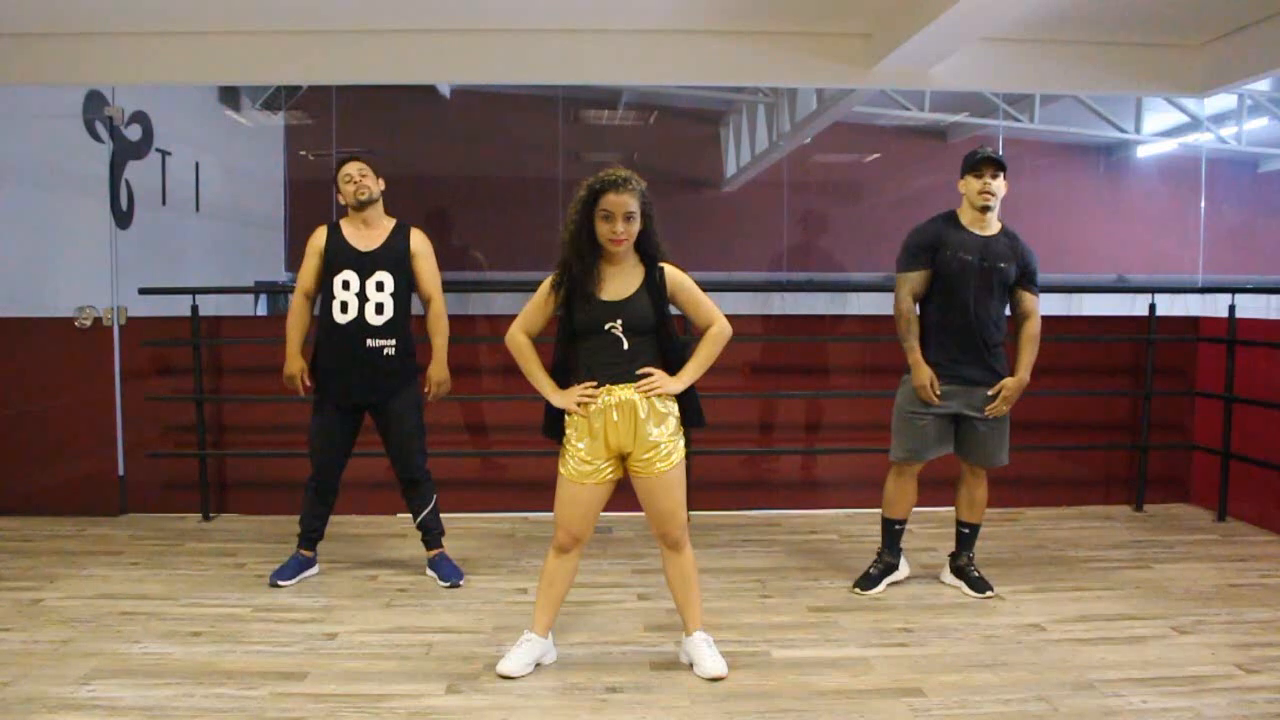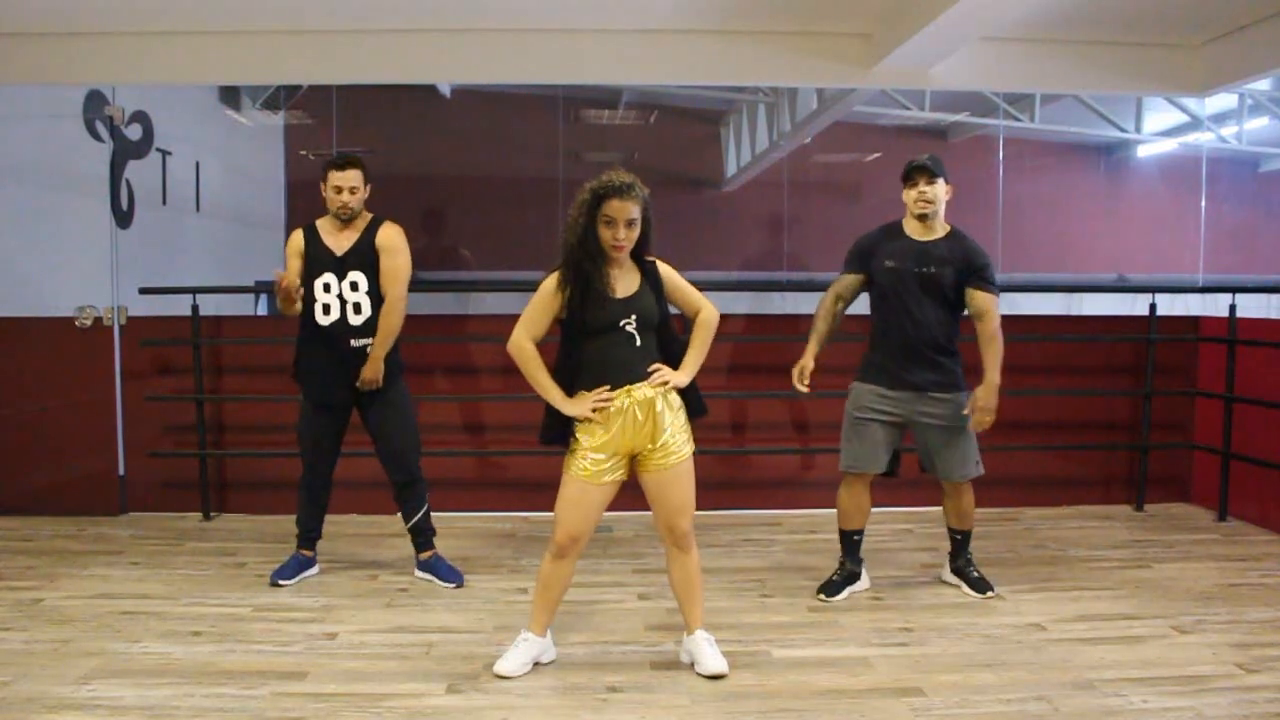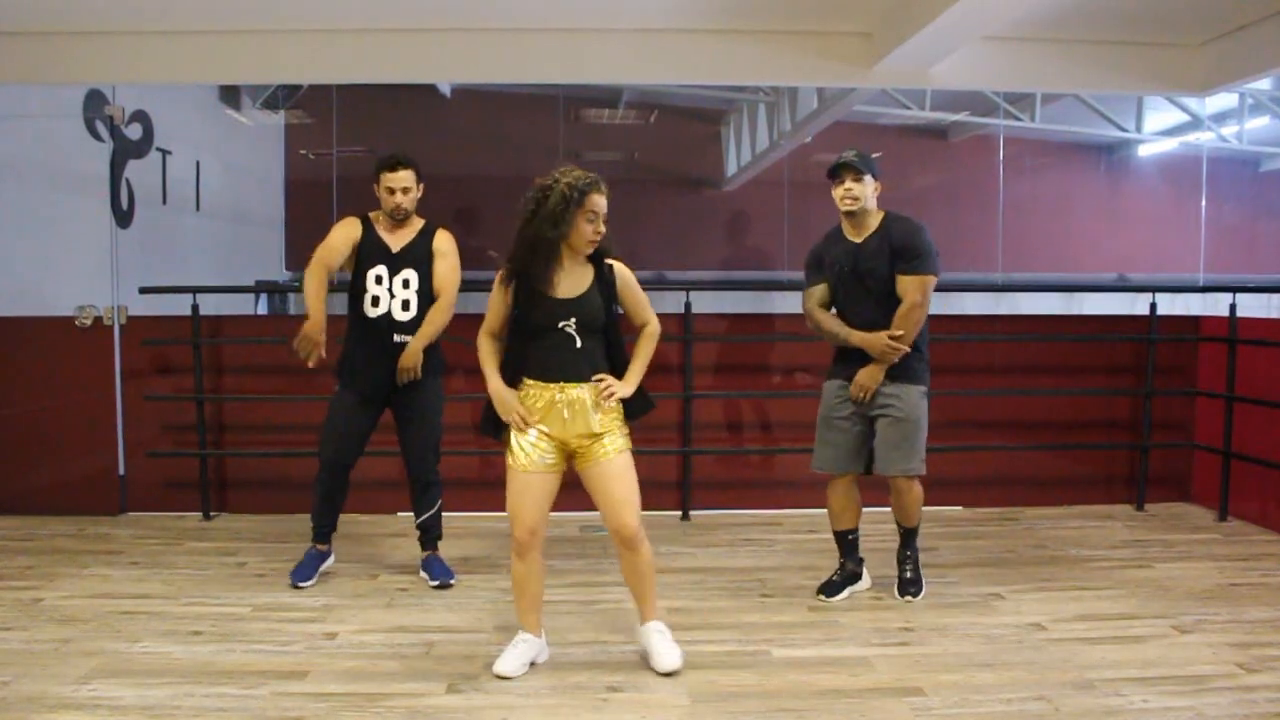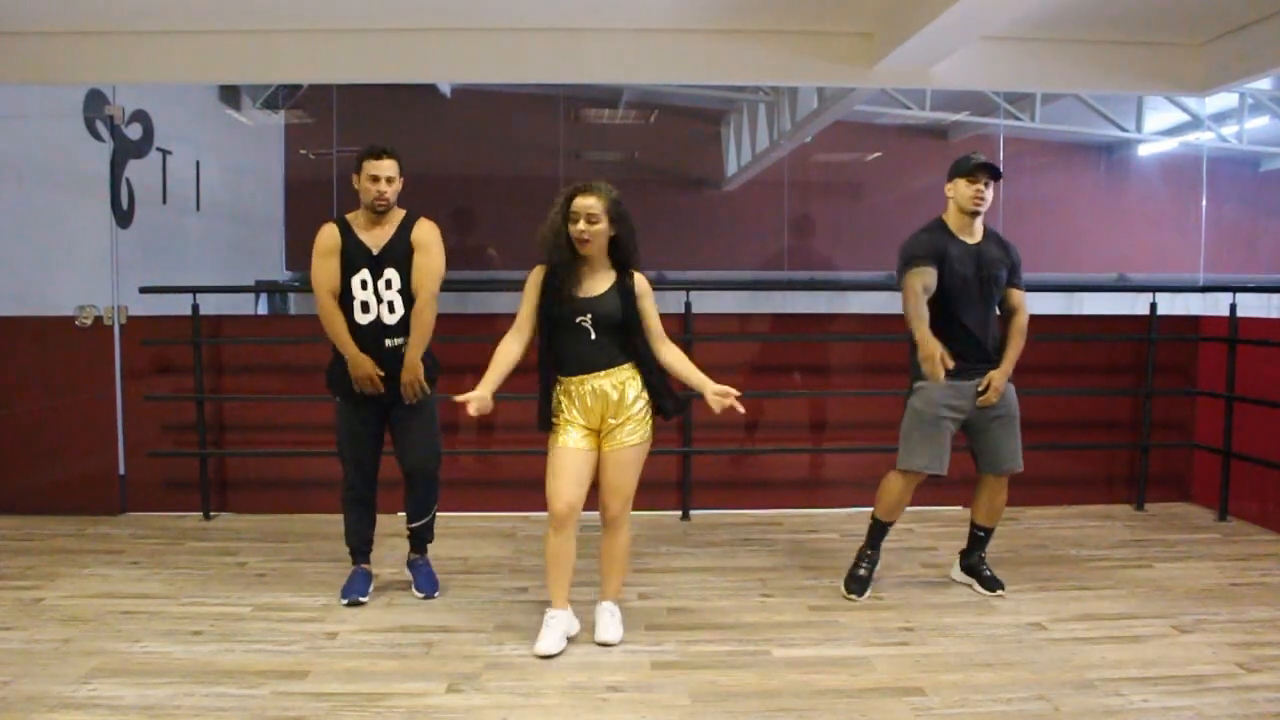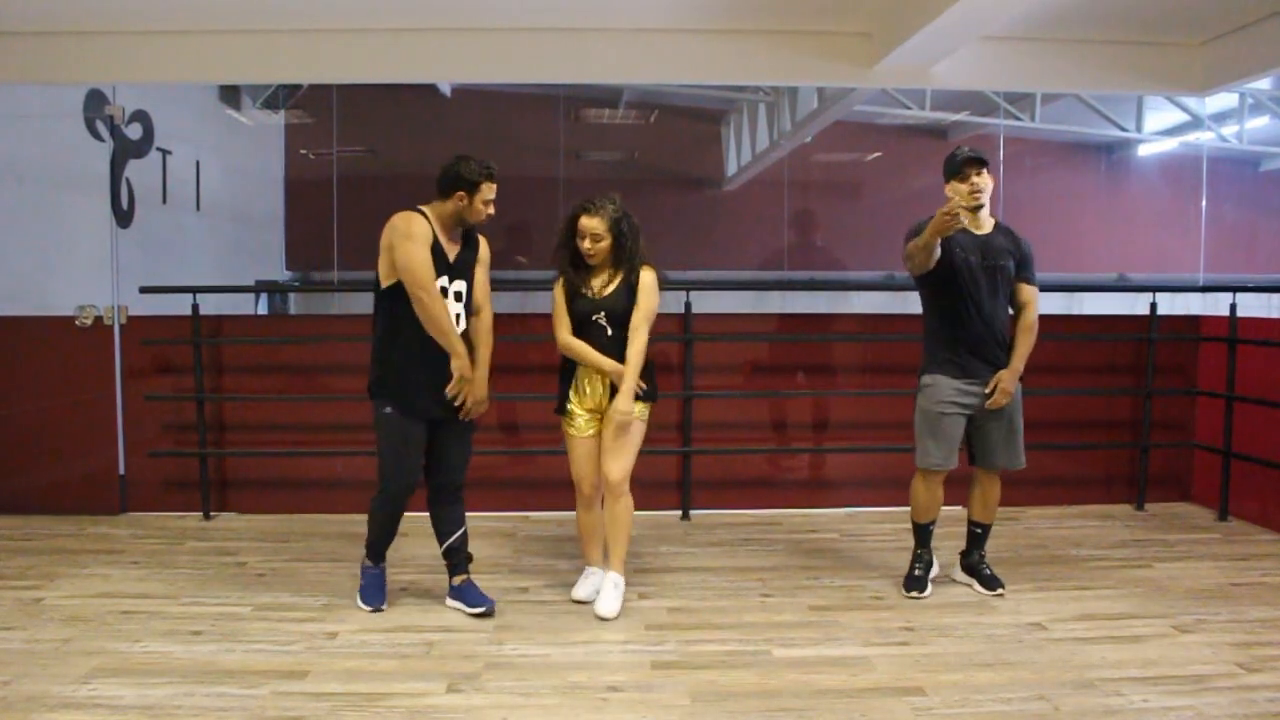
dt=0.7s
person 1, frame 1
left shoulder: (662, 276)
right shoulder: (568, 279)
left elbow: (719, 327)
right elbow: (518, 335)
left wrist: (681, 380)
right wrist: (552, 392)
left hip: (652, 418)
right hip: (588, 422)
left knee: (673, 535)
right knee: (567, 538)
left ankle: (696, 638)
right ankle: (537, 638)
person 1, frame 2
left shoulder: (655, 272)
right shoulder: (567, 280)
left elbow: (706, 314)
right elbow: (520, 341)
left wrist: (685, 373)
right wrist: (563, 402)
left hip: (662, 416)
right hip: (601, 424)
left knee: (679, 533)
right knee: (566, 538)
left ankle: (697, 637)
right ankle: (535, 638)
person 1, frame 3
left shoulder: (613, 274)
right shoulder: (518, 273)
left elbow: (649, 328)
right elbow: (489, 335)
left wrist: (630, 381)
right wrist: (498, 389)
left hip: (599, 412)
right hip: (534, 413)
left knee: (627, 527)
right knee: (525, 534)
left ankle: (652, 625)
right ankle: (529, 636)
person 1, frame 4
left shoulder: (633, 283)
right shoulder: (545, 276)
left elbow: (660, 344)
right elbow: (518, 336)
left wrist: (706, 386)
right wrist: (485, 388)
left hip: (625, 400)
right hip: (571, 405)
left knee: (614, 512)
right knee: (562, 509)
left ankle: (609, 605)
right ankle: (559, 613)
person 1, frame 5
left shoulder: (642, 277)
right shoulder: (567, 279)
left elbow: (640, 336)
right elbow: (563, 338)
left wrist: (626, 388)
right wrist: (609, 366)
left hip: (627, 390)
right hip: (580, 390)
left knee: (615, 479)
right knee: (586, 488)
left ankle: (614, 573)
right ankle: (592, 569)
person 2, frame 1
left shoulder: (1018, 251)
right shoulder: (931, 234)
left elbow: (1029, 318)
right elbow: (905, 299)
left wrist: (1021, 376)
right wrist: (916, 362)
left hip: (988, 381)
right hip: (931, 375)
left knee: (977, 469)
right knee: (906, 463)
left ankle: (961, 562)
right ankle: (890, 557)
person 2, frame 2
left shoulder: (968, 254)
right shoulder: (874, 244)
left elbow: (986, 318)
right elbow: (837, 297)
left wrist: (991, 382)
right wrist: (811, 351)
left hip: (942, 387)
right hip: (876, 384)
left knee: (957, 479)
right knee: (855, 474)
left ankle: (960, 562)
right ankle: (851, 567)
person 2, frame 3
left shoulder: (907, 235)
right shoulder: (824, 250)
left elbow: (915, 305)
right elbow: (815, 310)
left wrist: (880, 367)
right wrist: (865, 341)
left hip: (901, 376)
right hip: (845, 374)
left knee: (902, 474)
right knee: (838, 472)
left ankle: (908, 556)
right ankle: (850, 566)
person 2, frame 4
left shoulder: (1004, 250)
right shoulder: (926, 243)
left elbow: (1018, 313)
right elbow: (915, 293)
left wrist: (1005, 370)
right wrist: (925, 339)
left hip: (991, 379)
right hip: (941, 377)
left knee: (999, 473)
right knee: (910, 468)
left ankle: (972, 560)
right ankle: (869, 552)
person 2, frame 5
left shoulder: (1013, 243)
right shoulder: (934, 231)
left elbow: (1027, 311)
right elbow: (917, 263)
left wrist: (1013, 369)
right wrist: (936, 232)
left hip: (998, 377)
right hip: (943, 374)
left knee: (991, 470)
right knee: (930, 468)
left ankle: (972, 560)
right ankle: (923, 557)
person 3, frame 1
left shoulder: (412, 239)
right shoulder: (324, 237)
left elbow: (434, 301)
right elbow: (303, 297)
left wrist: (439, 360)
right wrist: (293, 353)
left hip: (395, 376)
right hip: (335, 376)
left knee: (413, 468)
right knee: (324, 469)
left ankle: (436, 552)
right ankle: (306, 553)
person 3, frame 2
left shoulder: (387, 234)
right shoulder: (301, 239)
left elbow: (396, 301)
right elbow: (292, 306)
left wrist: (377, 358)
right wrist: (287, 297)
left hip: (378, 371)
right hip: (321, 374)
left knee: (405, 466)
right knee: (315, 468)
left ankle: (426, 554)
right ankle: (305, 553)
person 3, frame 3
left shoulder: (439, 240)
right shoulder: (352, 229)
left elbow: (447, 300)
right elbow: (318, 269)
left wrist: (417, 342)
right wrist: (314, 317)
left hip: (418, 369)
right hip: (359, 369)
left knee: (423, 466)
right knee: (334, 459)
left ankle: (430, 552)
right ankle: (320, 545)
person 3, frame 4
left shoulder: (422, 231)
right shoulder: (331, 235)
left elbow: (427, 299)
right elbow: (326, 302)
left wrist: (414, 359)
right wrist: (354, 358)
left hip: (409, 370)
right hip: (355, 374)
left knee: (422, 467)
right knee: (358, 476)
left ankle: (418, 554)
right ankle: (361, 566)
person 3, frame 5
left shoulder: (477, 245)
right shoulder: (408, 227)
left elbow: (481, 312)
right elbow: (424, 296)
left wrist: (479, 376)
right wrist: (459, 356)
left hip: (449, 383)
right hip: (402, 384)
left knee: (449, 484)
right knee: (398, 480)
left ankle: (458, 578)
right ankle: (374, 562)
